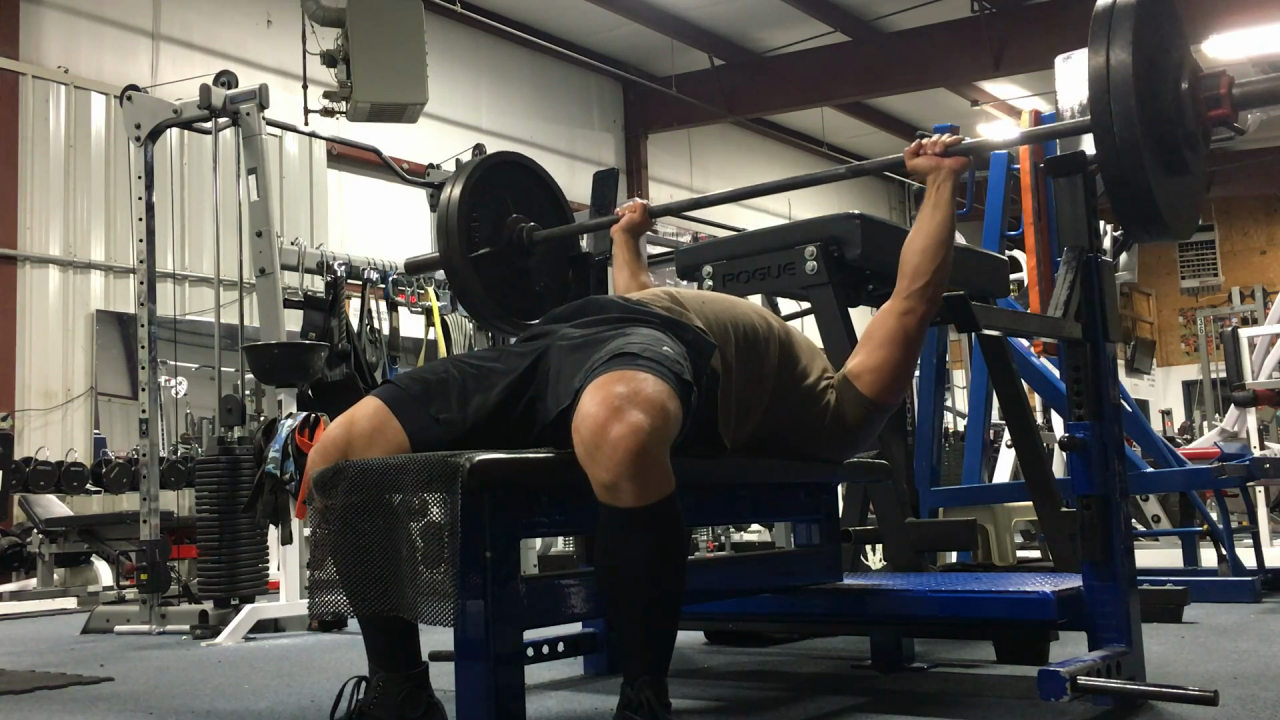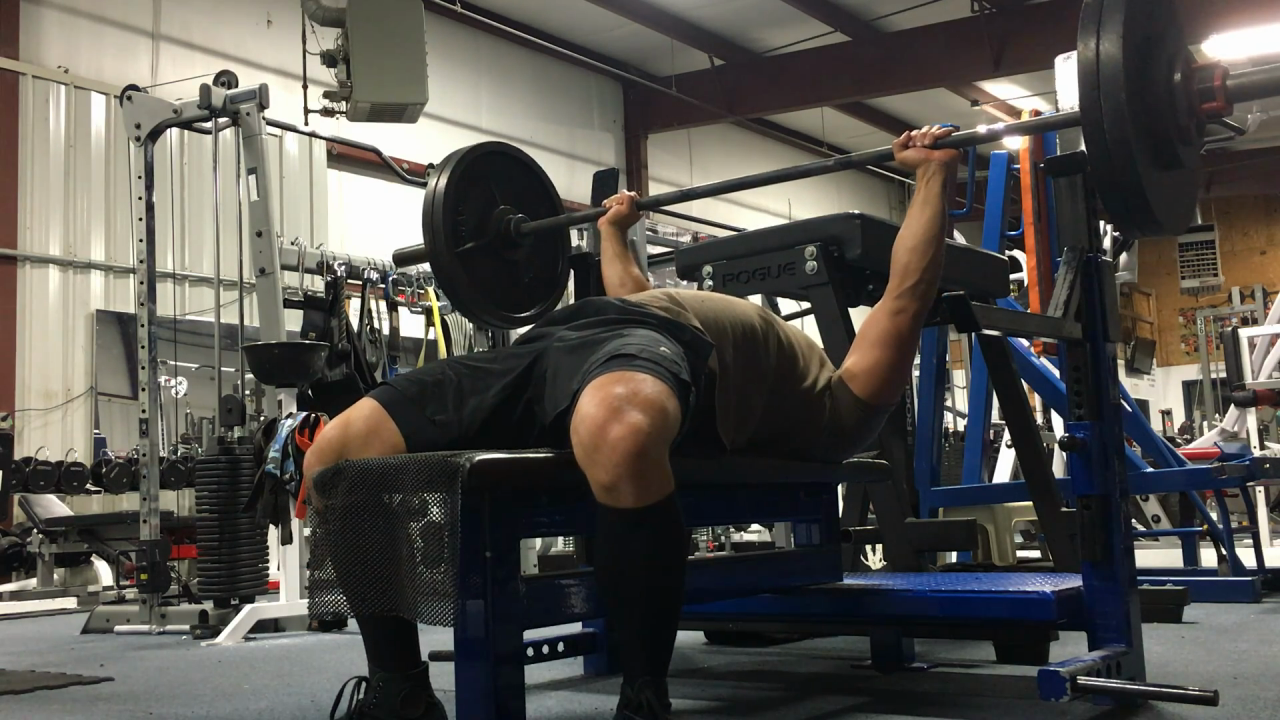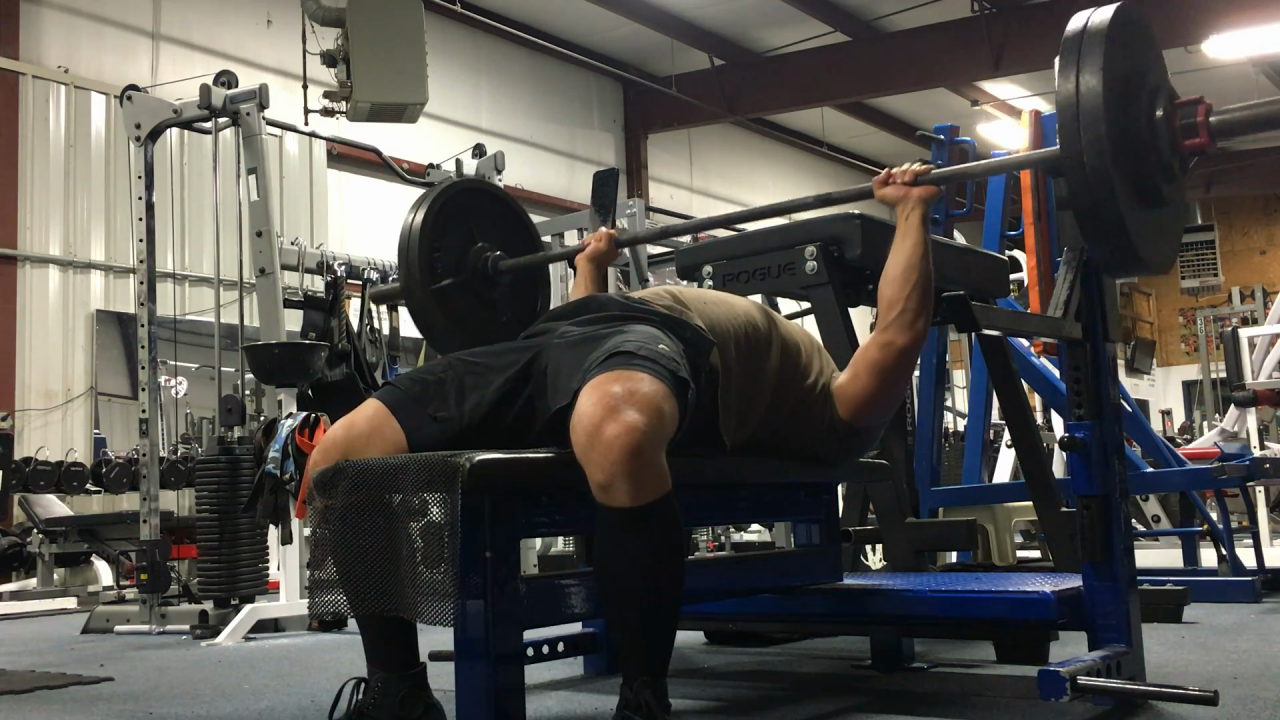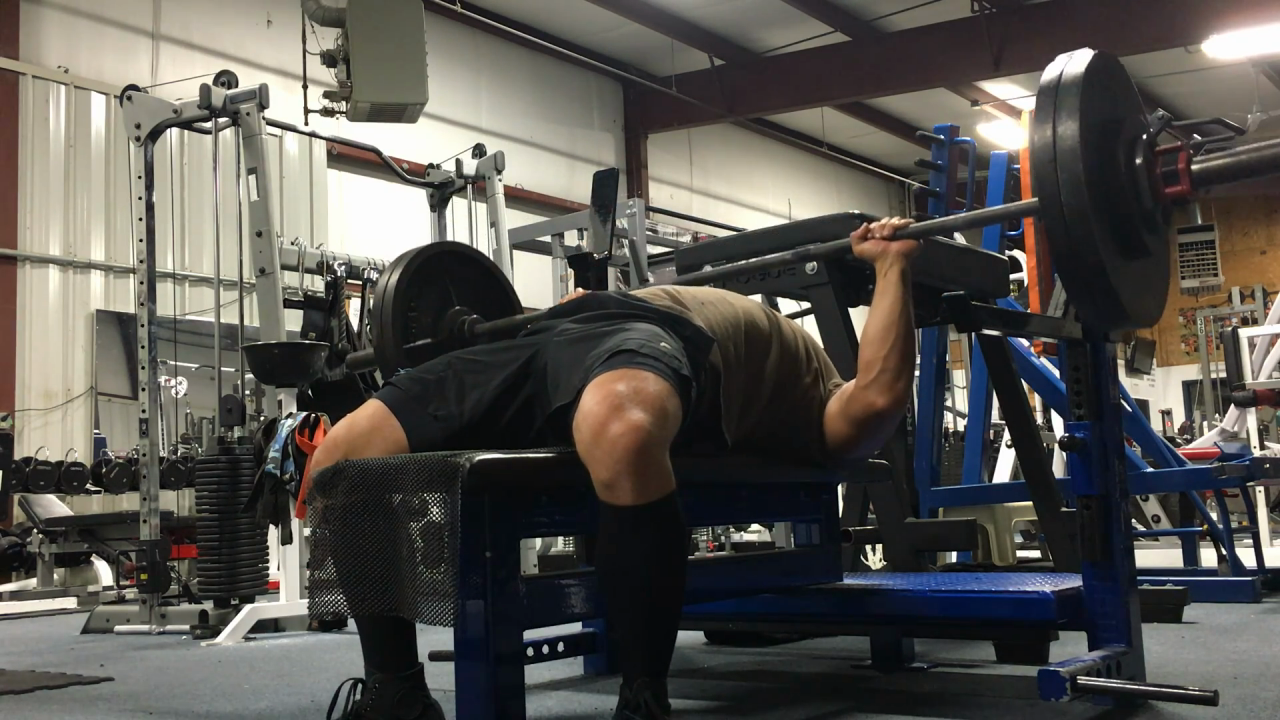
dt=0.7s
person 1, frame 1
left shoulder: (833, 409)
left elbow: (913, 301)
right elbow: (638, 307)
left wrist: (941, 185)
right wrist: (625, 239)
left knee: (618, 432)
right knee: (340, 455)
person 1, frame 2
left shoulder: (834, 411)
left elbow: (906, 297)
right elbow: (633, 304)
left wrist: (932, 175)
right wrist: (613, 231)
left knee: (617, 435)
right knee: (336, 459)
person 1, frame 3
left shoulder: (833, 411)
left elbow: (899, 335)
left wrist: (911, 212)
right wrist: (589, 266)
left knee: (615, 435)
right knee: (341, 461)
person 1, frame 4
left shoulder: (828, 412)
left elbow: (881, 393)
left wrist: (891, 266)
right wrist: (568, 313)
left knee: (619, 433)
right knee: (343, 461)
